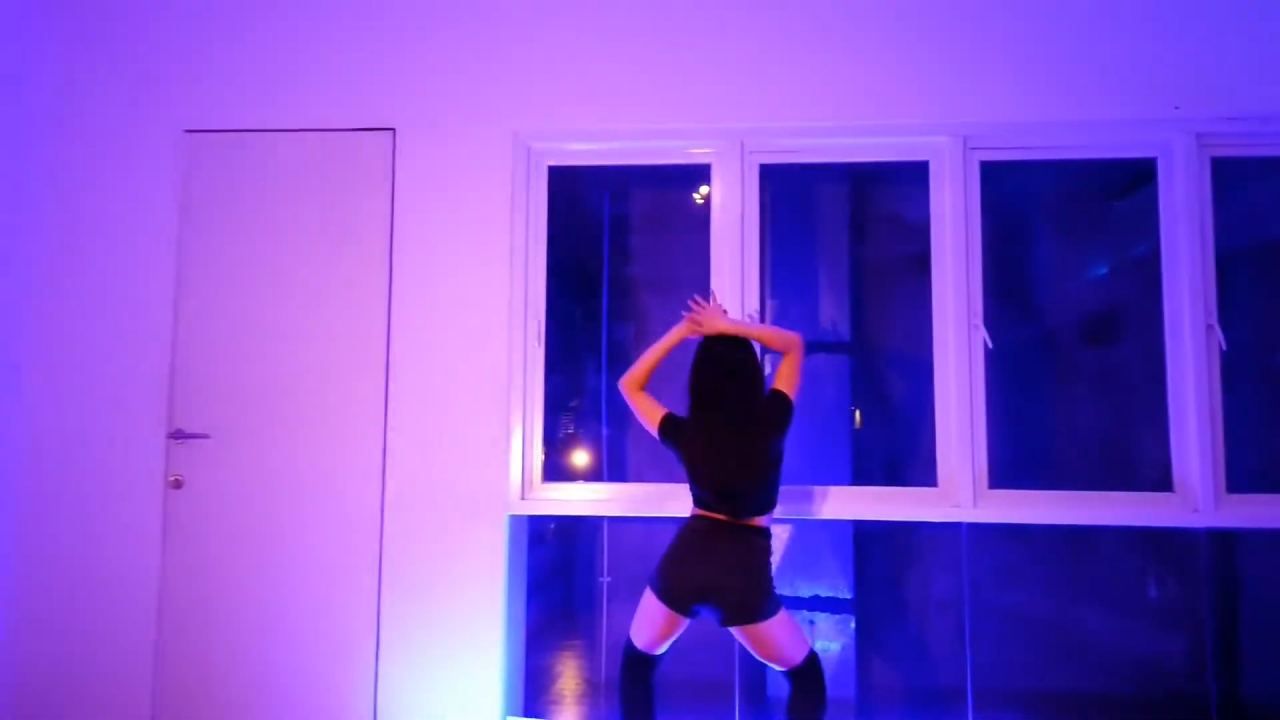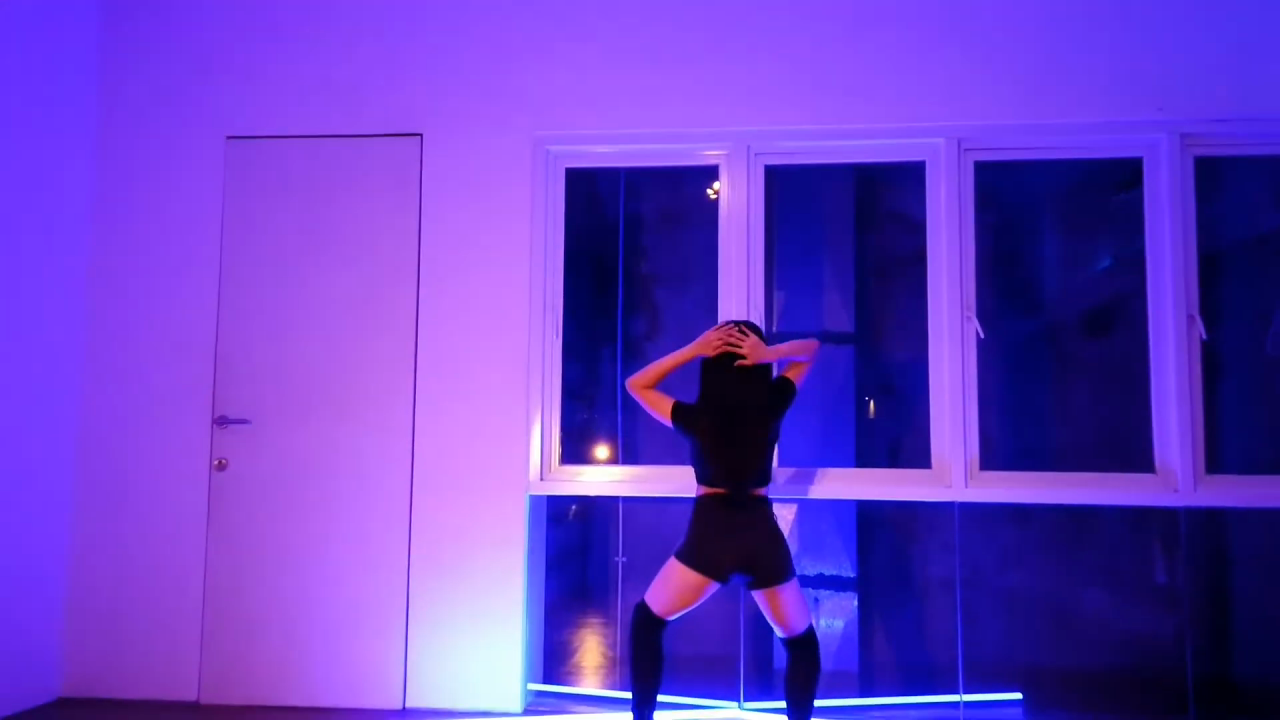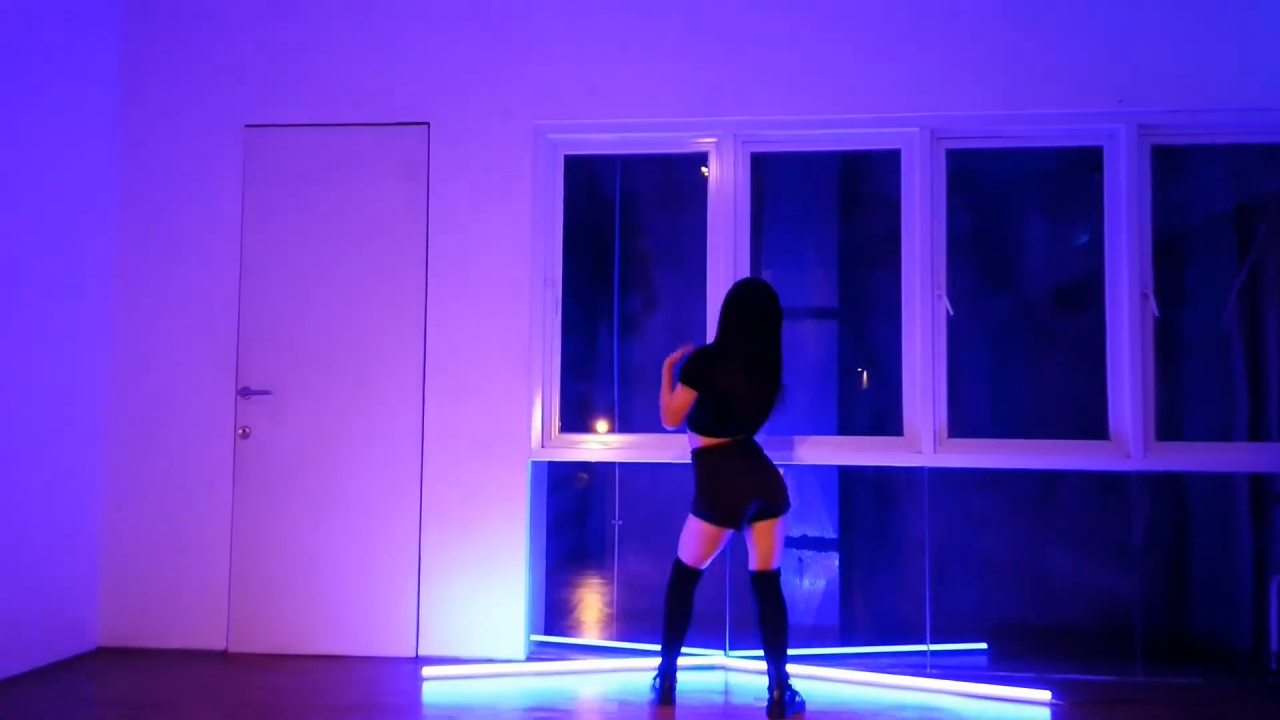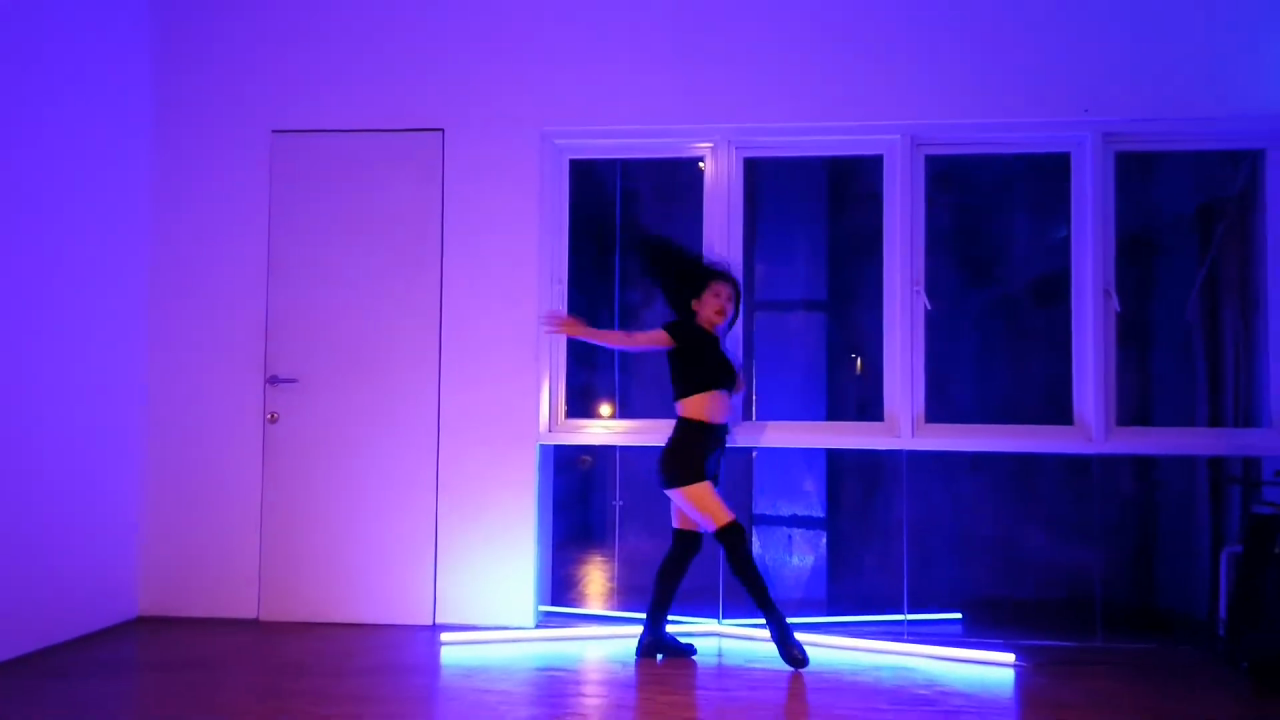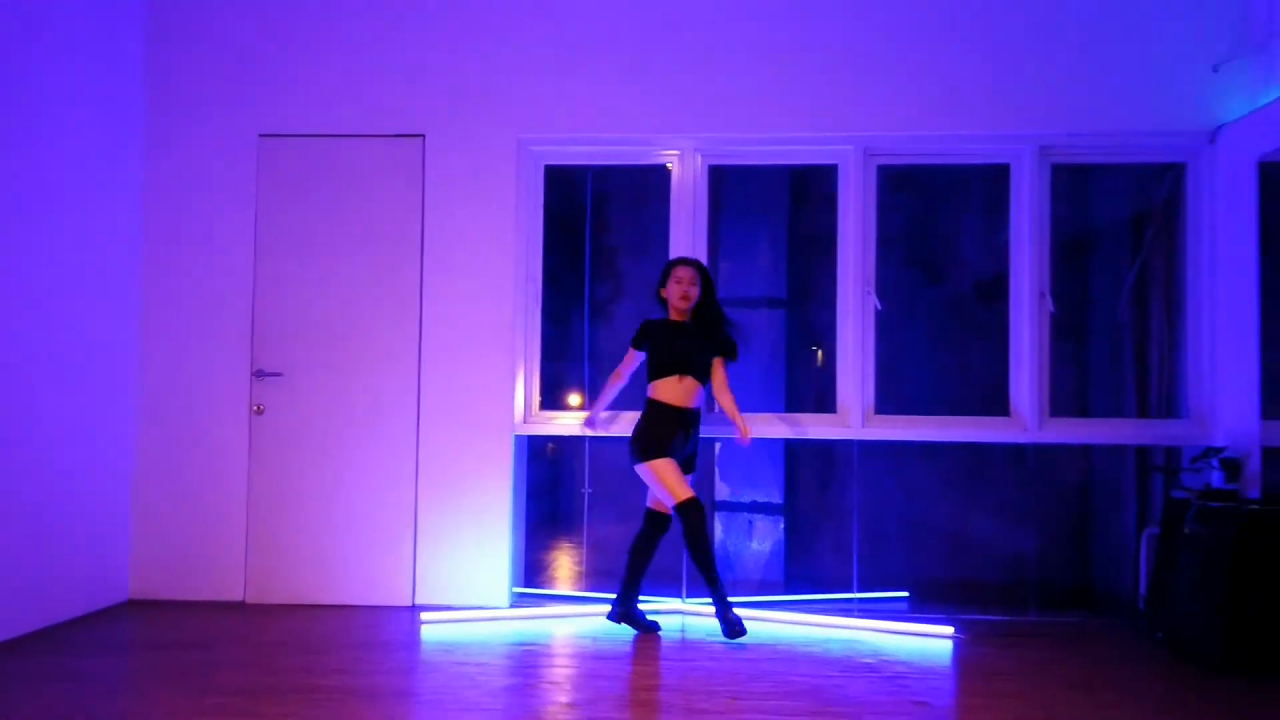
dt=0.4s
person 1, frame 1
left shoulder: (686, 434)
right shoulder: (771, 424)
left elbow: (629, 385)
right elbow: (795, 344)
left wrist: (681, 331)
right wrist: (731, 328)
left hip: (686, 560)
right hip: (747, 570)
left knee: (638, 660)
right knee: (806, 673)
person 1, frame 2
left shoulder: (697, 417)
right shoulder: (772, 403)
left elbow: (635, 385)
right elbow: (811, 349)
left wrist: (694, 349)
right wrist: (771, 354)
left hip: (710, 533)
right hip: (763, 534)
left knee: (646, 622)
right knee: (800, 639)
person 1, frame 3
left shoulder: (703, 360)
right shoulder: (763, 368)
left elbow: (671, 420)
left wrist: (669, 371)
left hip: (717, 482)
right hip: (762, 477)
left knee: (684, 576)
right knee: (767, 582)
left ankle: (667, 676)
person 1, frame 4
left shoulder: (711, 347)
right shoulder: (686, 336)
right elbow: (627, 339)
right wrist: (578, 330)
left hip: (707, 454)
right hip: (686, 454)
left knee: (687, 544)
right knee: (733, 536)
left ankle: (654, 633)
right ankle: (777, 624)
person 1, frame 5
left shoulder: (713, 334)
right shoulder: (651, 330)
left elbow: (721, 388)
right elbow: (623, 372)
left wrist: (738, 422)
right wrist: (598, 406)
left hip: (688, 436)
right hip: (653, 431)
left knee: (656, 521)
right knee: (691, 511)
left ankle: (624, 604)
